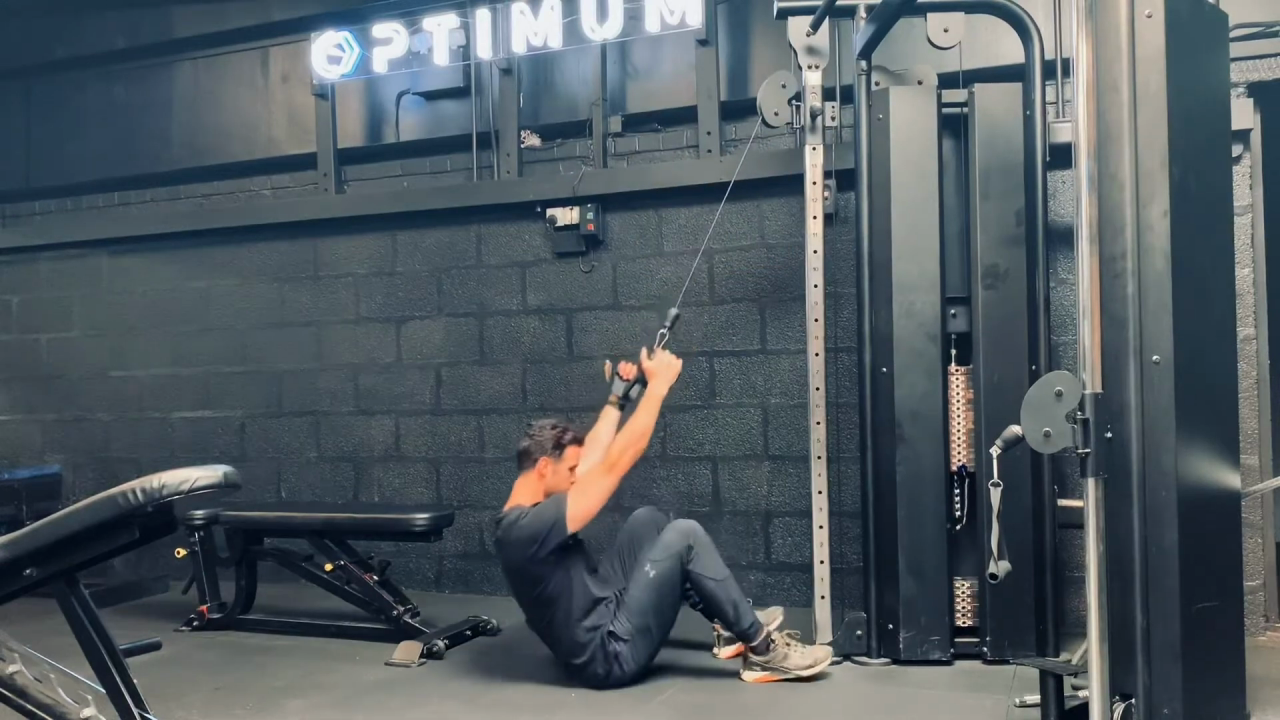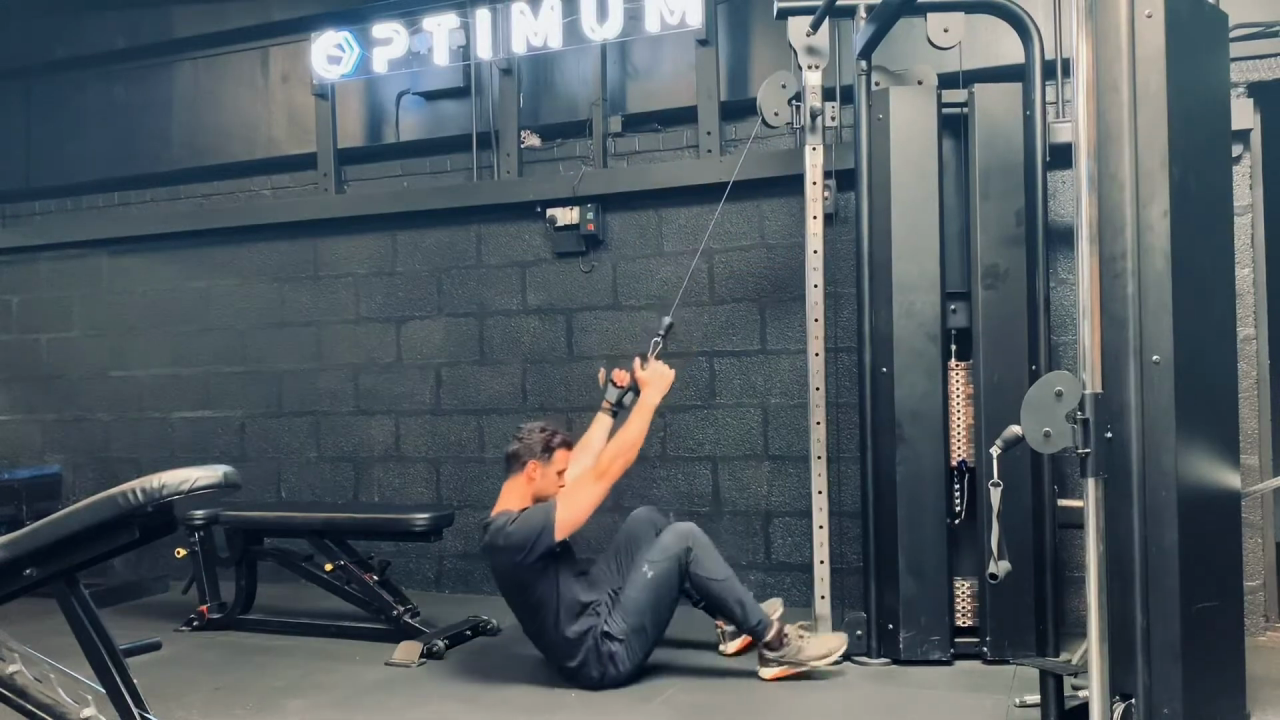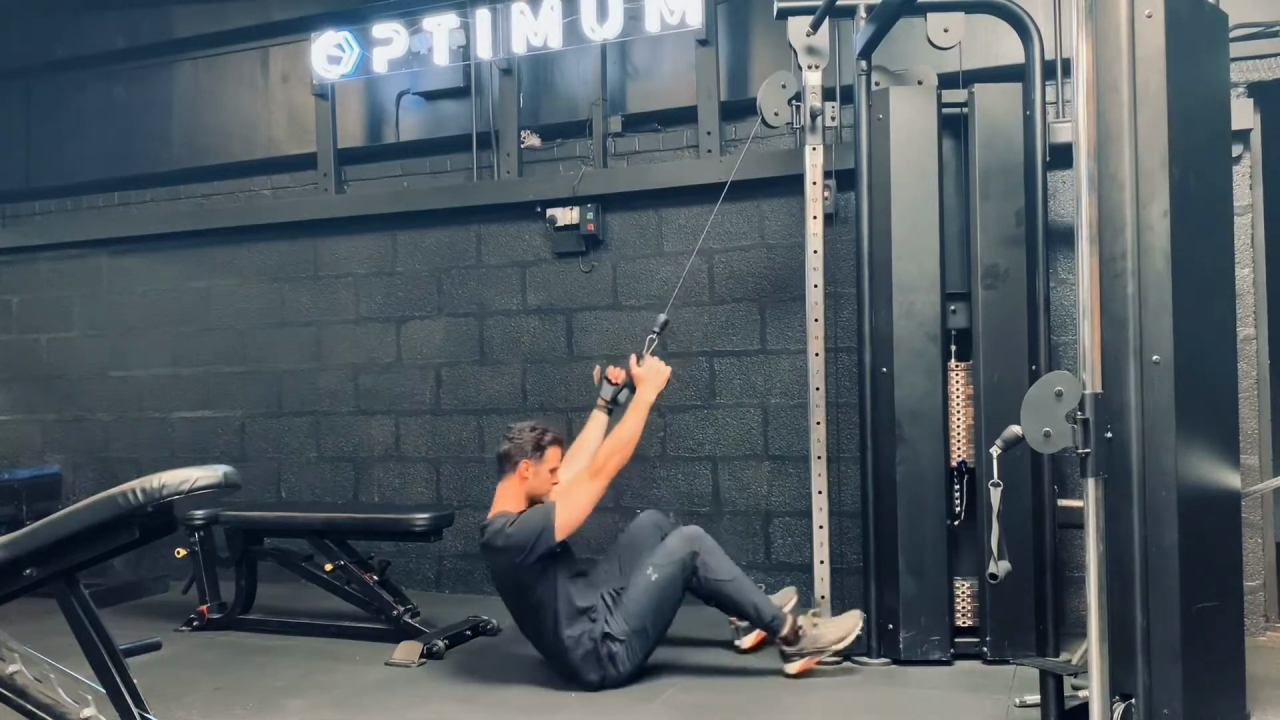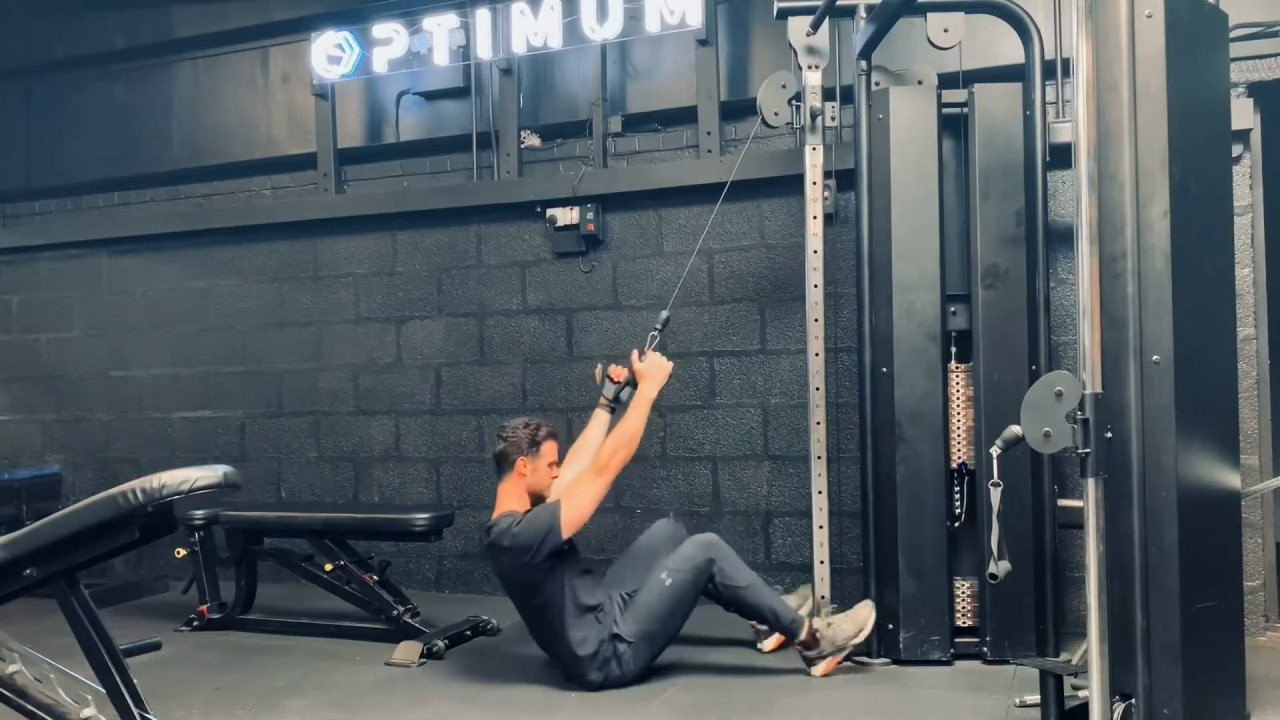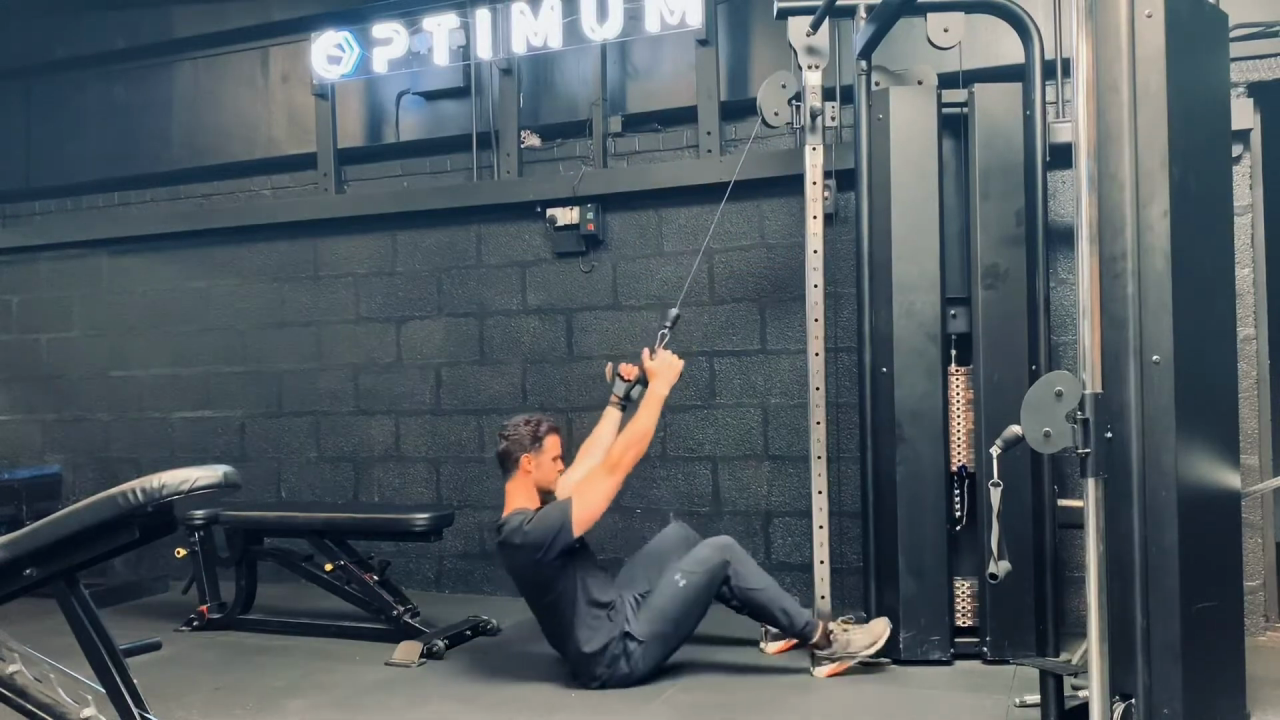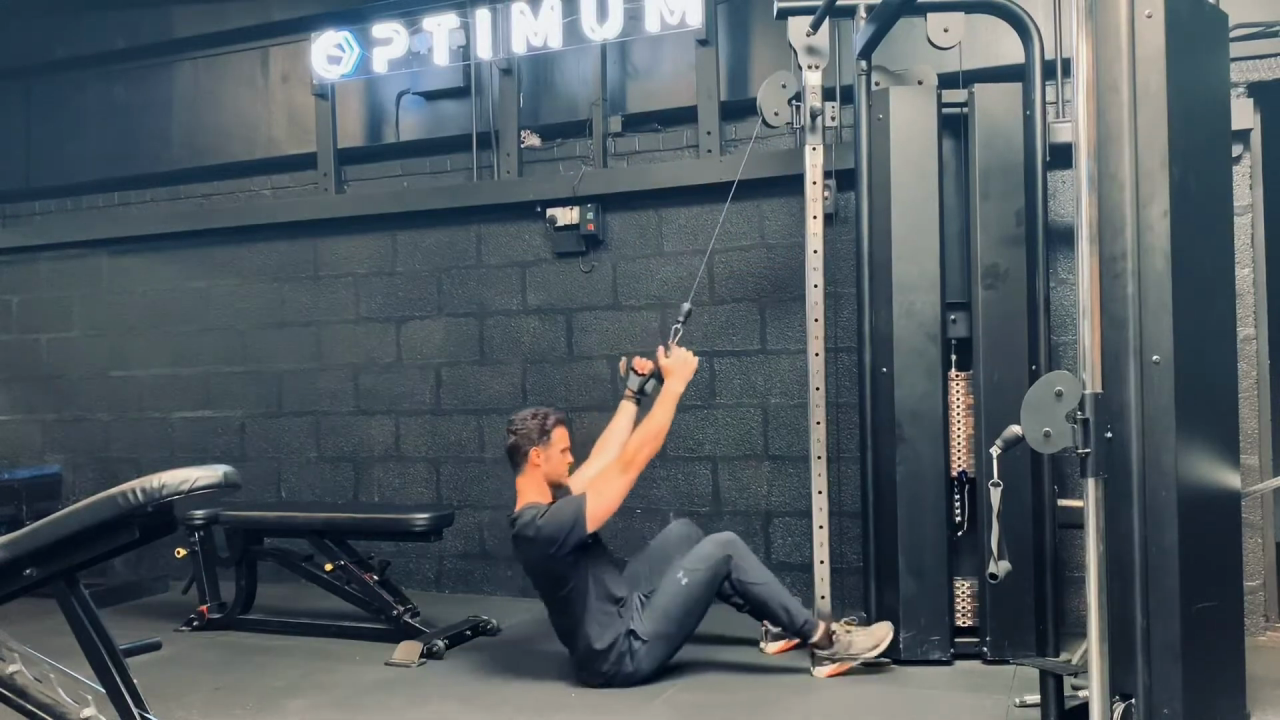
dt=0.1s
person 1, frame 1
left shoulder: (527, 514)
right shoulder: (528, 528)
left elbow: (590, 460)
right elbow: (614, 466)
left wrist: (618, 397)
right wrist: (658, 384)
right hip: (610, 653)
left knee: (649, 521)
right knee: (685, 534)
left ankle: (731, 626)
right ankle: (764, 649)
person 1, frame 2
left shoulder: (517, 516)
right shoulder: (516, 534)
left elbow: (584, 465)
right elbow: (604, 474)
left wrist: (611, 404)
right wrist: (651, 394)
right hip: (604, 655)
left knee: (647, 520)
right knee: (684, 537)
left ankle: (734, 620)
right ankle: (775, 644)
person 1, frame 3
left shoulder: (512, 518)
right shoulder: (514, 537)
left elbow: (575, 469)
right elbow: (600, 472)
left wrist: (604, 402)
right wrist: (646, 391)
right hip: (604, 655)
left knee: (652, 523)
right knee: (690, 540)
left ankle: (751, 613)
right ankle: (792, 637)
person 1, frame 4
left shoulder: (516, 518)
right shoulder: (520, 536)
left elbow: (579, 466)
right elbow: (605, 469)
left wrist: (608, 400)
right wrist: (648, 388)
right hip: (611, 655)
left knee: (667, 531)
right knee: (705, 548)
left ankle: (768, 616)
right ankle: (811, 639)
person 1, frame 5
left shoulder: (533, 513)
right shoulder: (532, 533)
left elbow: (589, 464)
right elbow: (614, 467)
left wrist: (619, 398)
right wrist: (658, 386)
right hip: (617, 655)
left knee: (679, 536)
right knee: (720, 551)
left ankle: (779, 623)
right ankle: (824, 642)
person 1, frame 6
left shoulder: (544, 507)
right shoulder: (546, 527)
left elbow: (604, 459)
right elbow: (630, 464)
left wrist: (633, 393)
right wrist: (674, 383)
right hip: (624, 653)
left knee: (683, 533)
right knee: (723, 547)
left ankle: (778, 623)
right ankle: (826, 643)
